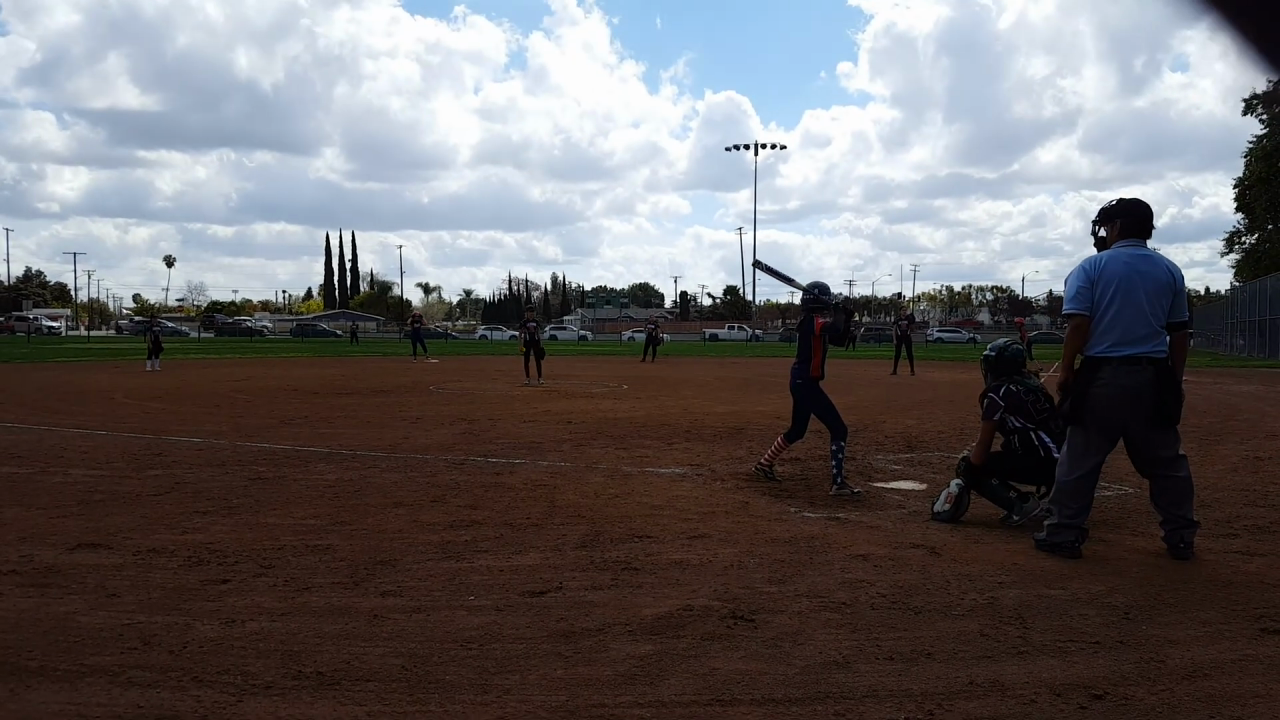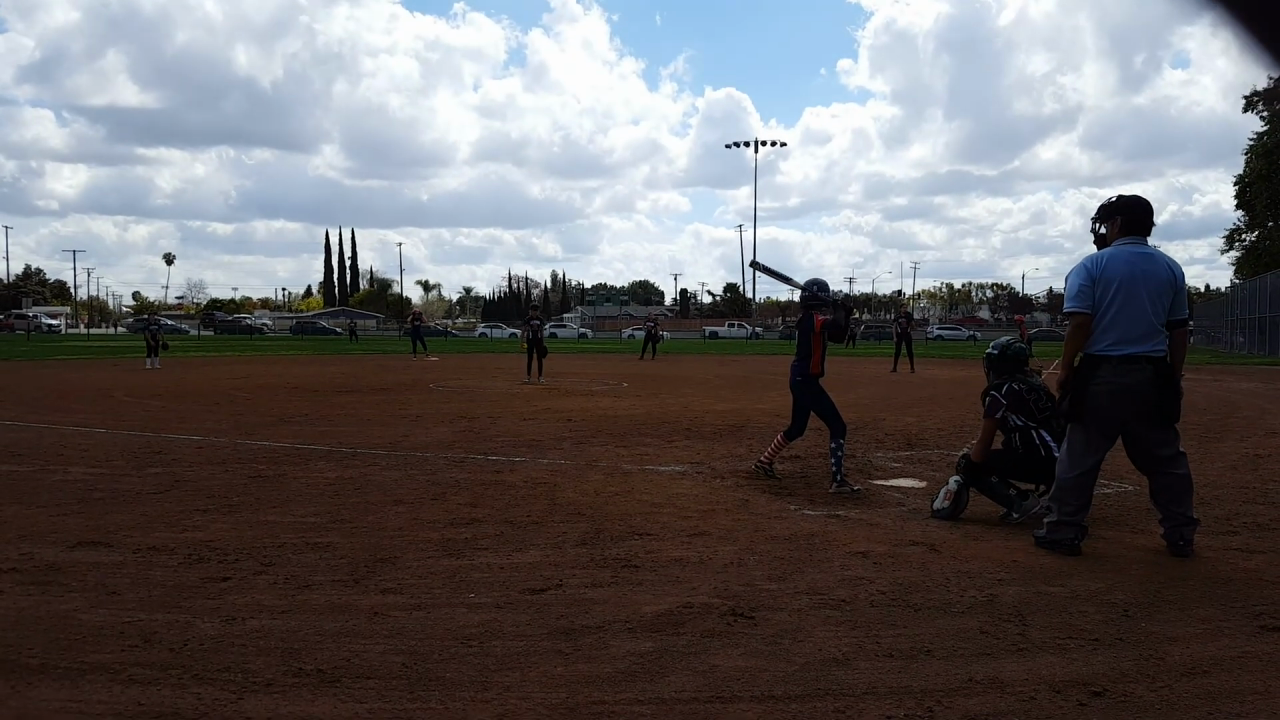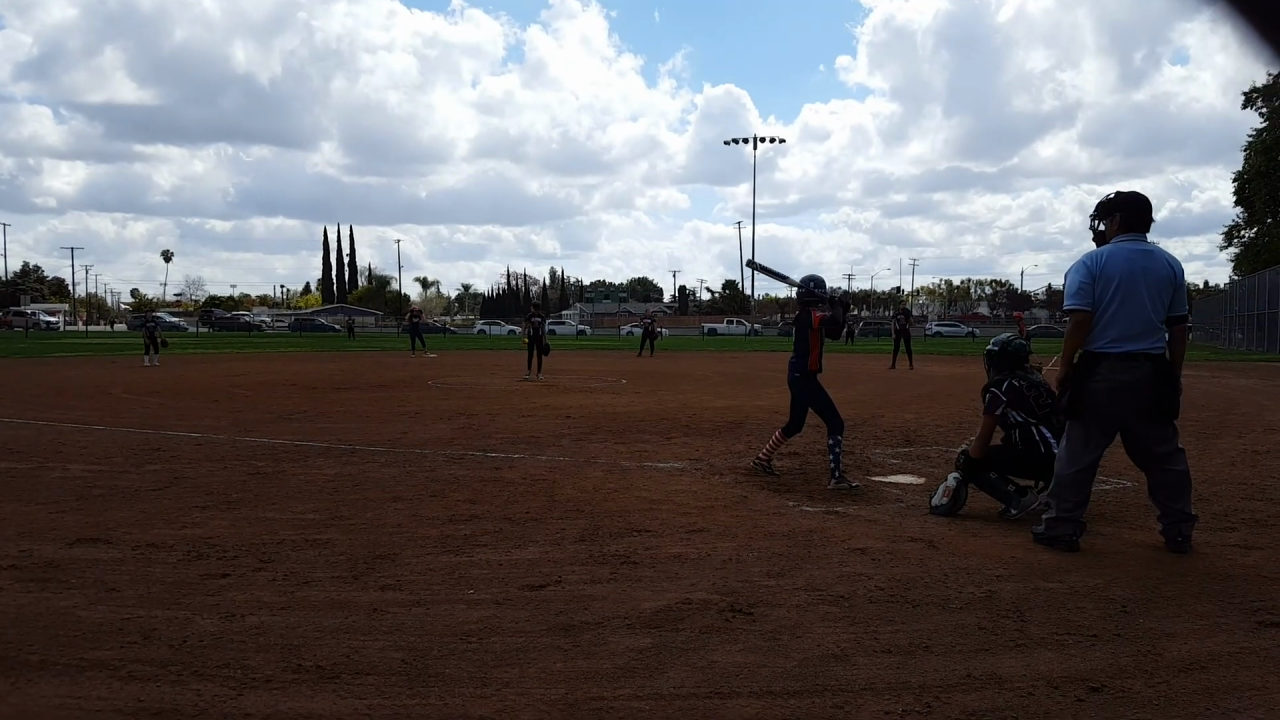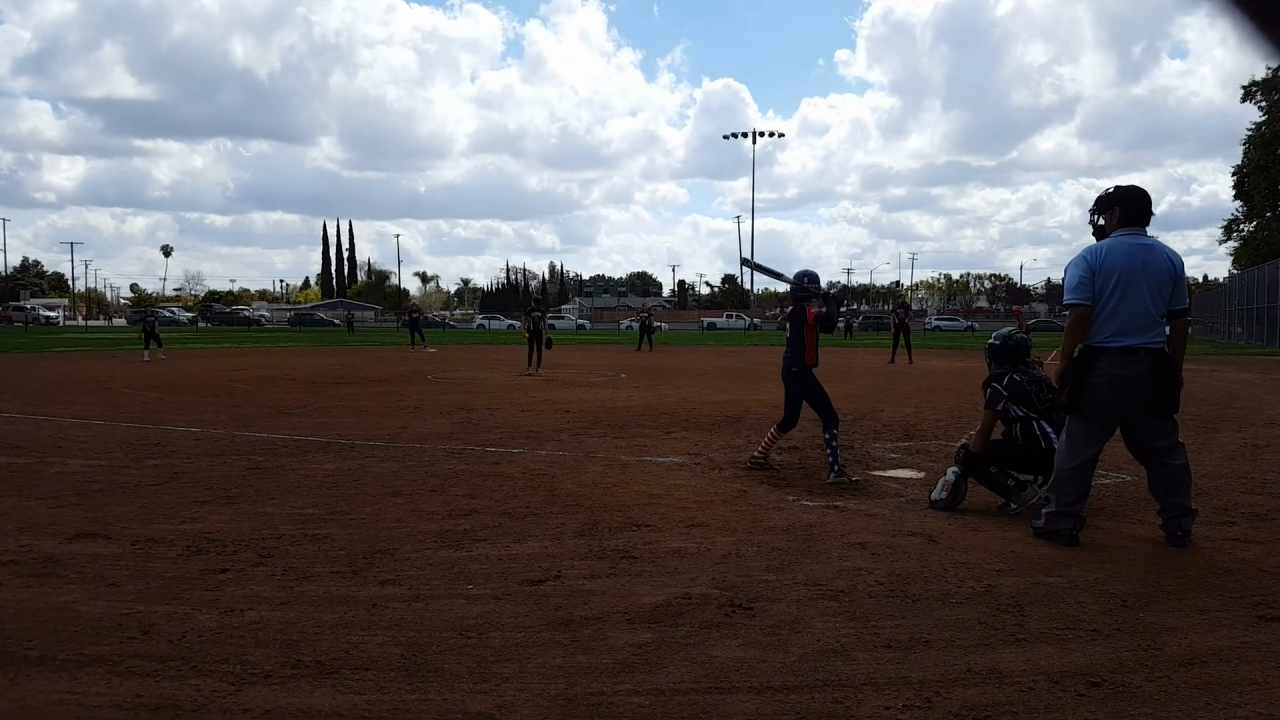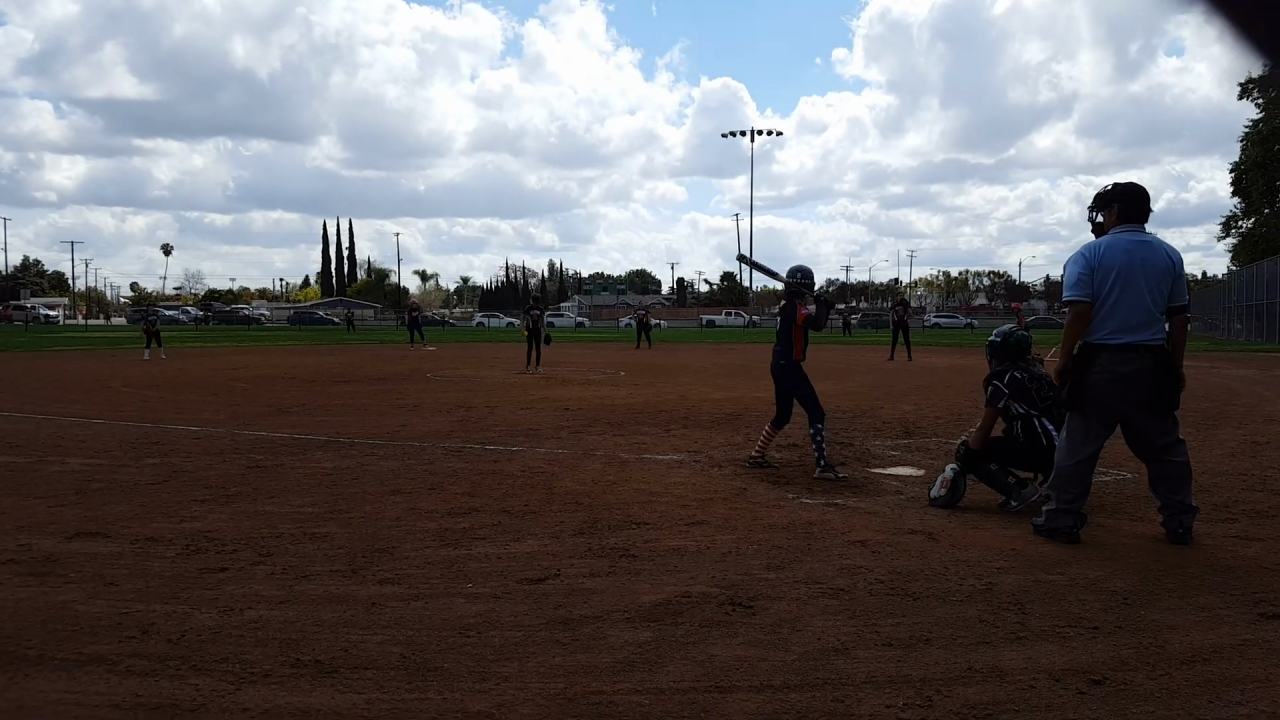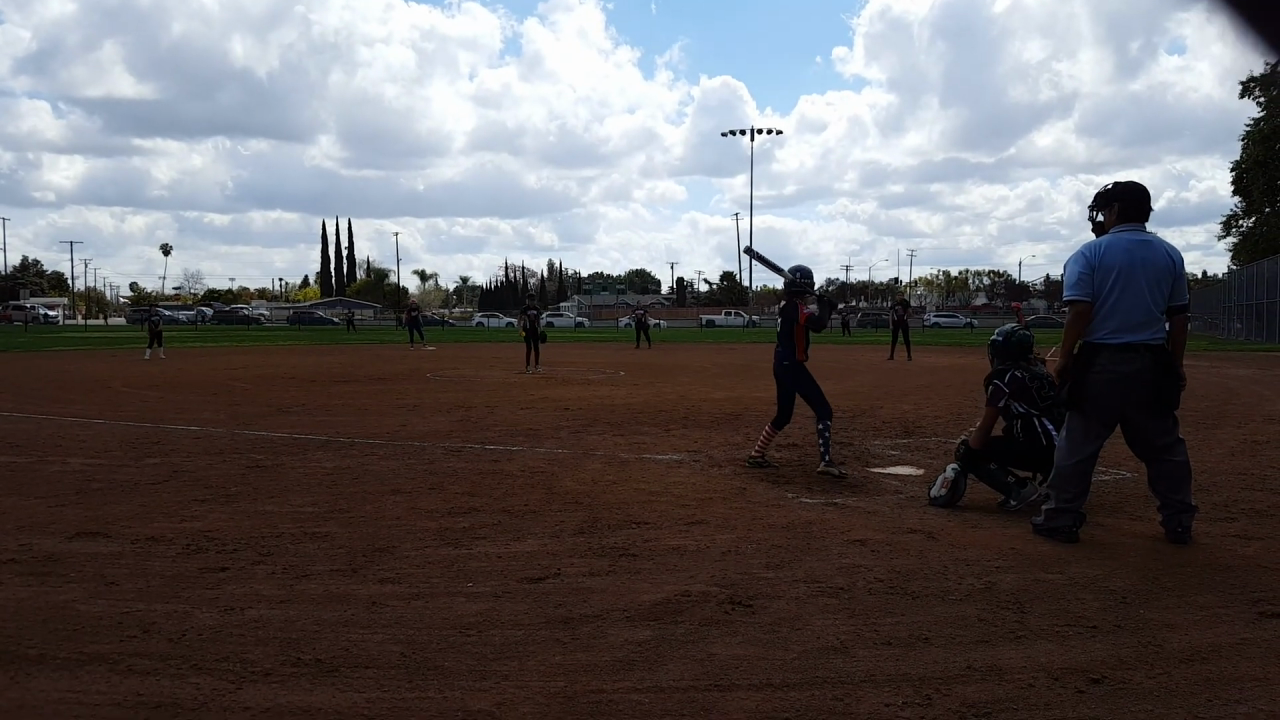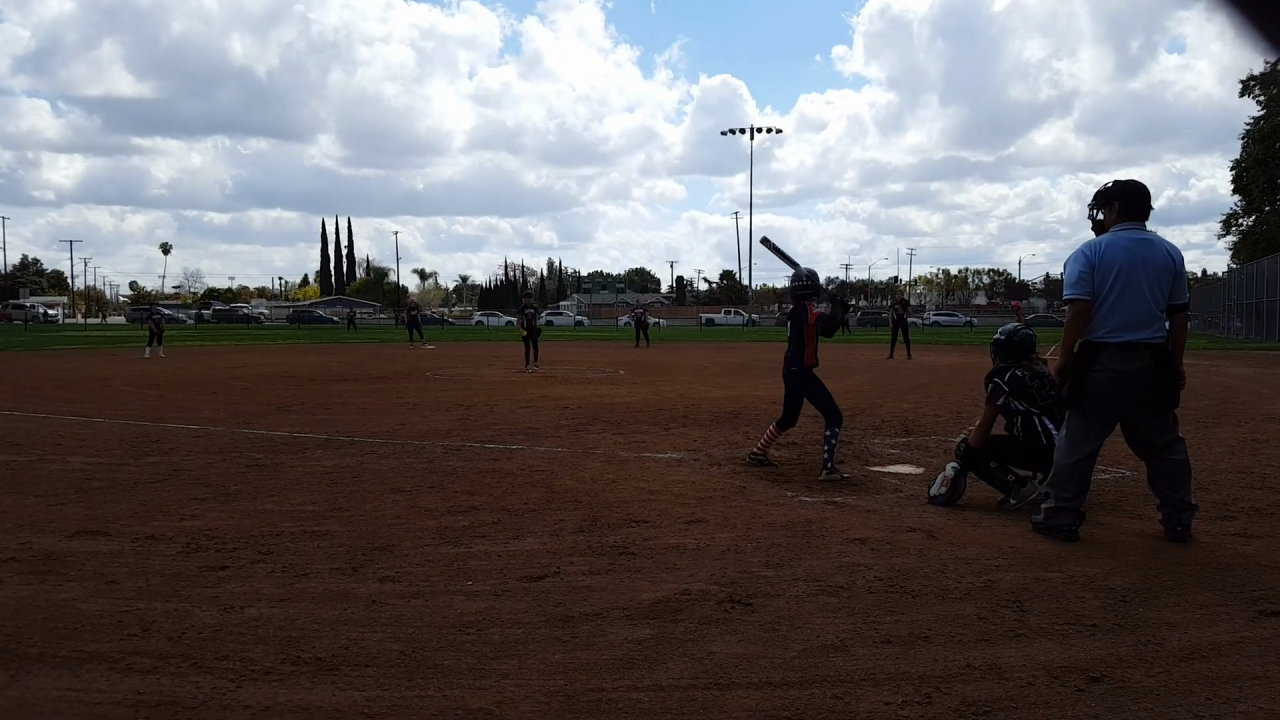
dt=0.2s
person 1, frame 1
left shoulder: (1091, 267)
right shoulder: (1170, 271)
left elbow: (1079, 325)
right elbow: (1179, 333)
left wrist: (1066, 370)
right wrist: (1175, 380)
left hip: (1102, 376)
right hip: (1153, 377)
left knee: (1080, 458)
right knee: (1165, 460)
left ankle: (1064, 534)
right ankle: (1181, 537)
person 1, frame 2
left shoulder: (1093, 265)
right shoulder: (1171, 268)
left elbow: (1080, 323)
right elbow: (1178, 331)
left wrist: (1065, 369)
right wrist: (1173, 378)
left hip: (1101, 375)
right hip: (1152, 376)
left knee: (1079, 456)
right knee: (1165, 458)
left ankle: (1064, 531)
right ankle: (1181, 534)
person 1, frame 3
left shoulder: (1092, 262)
right shoulder: (1170, 265)
left elbow: (1080, 320)
right elbow: (1178, 327)
left wrist: (1065, 367)
right wrist: (1173, 374)
left hip: (1100, 372)
right hip: (1151, 373)
left knee: (1078, 452)
right knee: (1163, 454)
left ankle: (1062, 527)
right ankle: (1179, 531)
person 1, frame 4
left shoulder: (1092, 256)
right shoulder: (1171, 259)
left elbow: (1080, 315)
right elbow: (1179, 321)
left wrist: (1065, 361)
right wrist: (1175, 368)
left hip: (1101, 367)
right hip: (1151, 368)
left knee: (1078, 446)
right knee: (1164, 449)
left ankle: (1062, 522)
right ankle: (1179, 525)
person 1, frame 5
left shoulder: (1091, 253)
right shoulder: (1170, 255)
left elbow: (1079, 312)
right elbow: (1178, 317)
left wrist: (1065, 358)
right wrist: (1176, 365)
left hip: (1100, 363)
right hip: (1151, 364)
left knee: (1078, 443)
right knee: (1164, 445)
left ankle: (1062, 519)
right ankle: (1180, 522)
person 1, frame 6
left shoulder: (1091, 252)
right shoulder: (1170, 255)
left elbow: (1079, 311)
right elbow: (1178, 316)
left wrist: (1065, 358)
right wrist: (1176, 364)
left hip: (1101, 363)
right hip: (1152, 364)
left knee: (1078, 443)
right knee: (1164, 445)
left ankle: (1062, 519)
right ankle: (1179, 522)
person 1, frame 7
left shoulder: (1091, 251)
right shoulder: (1171, 253)
left elbow: (1079, 310)
right elbow: (1179, 315)
left wrist: (1065, 356)
right wrist: (1176, 363)
left hip: (1100, 362)
right hip: (1152, 363)
left knee: (1078, 442)
right knee: (1163, 444)
left ankle: (1061, 517)
right ankle: (1178, 521)
person 2, frame 1
left shoulder: (812, 322)
right shoulder: (813, 321)
left elbow: (840, 340)
right elbow: (835, 329)
left wrist: (846, 320)
right wrist: (839, 314)
left hip: (801, 382)
right hip: (806, 383)
left knee: (796, 431)
right knee: (838, 429)
left ankle: (764, 464)
right ankle: (838, 483)
person 2, frame 2
left shoulder: (811, 319)
right shoulder: (812, 318)
left elbow: (839, 337)
right elbow: (836, 325)
left wrist: (845, 316)
right wrist: (839, 310)
left hip: (801, 379)
right hip: (806, 380)
left knee: (796, 428)
right knee: (837, 427)
left ankle: (764, 462)
right ankle: (838, 481)
person 2, frame 3
left shoulder: (806, 316)
right shoulder: (809, 314)
left elbow: (834, 334)
right elbow: (835, 321)
left wrist: (842, 311)
right wrist: (836, 307)
left hip: (798, 375)
right hip: (804, 377)
left knee: (794, 425)
right knee: (835, 423)
left ankle: (763, 459)
right ankle: (836, 477)
person 2, frame 4
left shoulder: (797, 311)
right shoulder: (804, 310)
left elbow: (827, 328)
right elbow: (829, 321)
left wrist: (833, 306)
right wrist: (830, 304)
left hip: (790, 370)
right hip: (800, 371)
left knee: (789, 420)
right knee: (829, 418)
left ankle: (759, 457)
right ankle: (836, 471)
person 2, frame 5
left shoulder: (788, 305)
right shoulder: (795, 307)
left elbow: (815, 324)
right elbow: (817, 325)
left wrist: (825, 308)
right wrist: (821, 305)
left hip: (780, 365)
right hip: (789, 366)
left knee: (782, 415)
right knee: (815, 413)
left ankle: (757, 455)
right ankle: (822, 465)
person 2, frame 6
left shoulder: (787, 306)
right shoulder: (796, 307)
left elbow: (816, 327)
right elbow: (819, 324)
left wrist: (827, 308)
right wrist: (824, 305)
left hip: (782, 365)
right hip: (792, 366)
left knee: (782, 416)
right knee: (824, 410)
left ankle: (756, 455)
right ankle: (826, 462)
person 2, frame 7
left shoulder: (799, 310)
right shoulder: (805, 309)
left elbow: (828, 332)
right elbow: (832, 322)
left wrist: (840, 311)
right wrist: (836, 305)
left hip: (793, 370)
right hip: (801, 371)
left knee: (788, 419)
right knee: (834, 416)
left ankle: (759, 452)
right ankle: (828, 468)
person 3, frame 1
left shoulder: (998, 392)
right shoulder: (1032, 384)
left elbow: (983, 445)
left wrist: (964, 481)
left hip: (1040, 464)
left knee: (968, 466)
left ankle: (1021, 504)
right ankle: (1052, 490)
person 3, frame 2
left shoulder: (1000, 390)
right shoulder: (1034, 382)
left elbow: (984, 444)
left wrist: (962, 478)
left hip: (1041, 462)
left knee: (969, 463)
left ankle: (1021, 502)
person 3, frame 3
left shoulder: (1000, 387)
right shoulder: (1034, 379)
left elbow: (983, 440)
left wrist: (962, 473)
left hip: (1040, 458)
left knee: (968, 459)
left ankle: (1020, 498)
person 3, frame 4
left shoulder: (1001, 380)
right shoulder: (1035, 373)
left elbow: (984, 434)
left wrist: (961, 468)
left hip: (1040, 453)
left knee: (968, 454)
left ankle: (1020, 492)
person 3, frame 5
left shoulder: (1002, 378)
right shoulder: (1036, 371)
left elbow: (984, 431)
left wrist: (961, 465)
left hip: (1041, 451)
left knee: (968, 451)
left ankle: (1020, 490)
person 3, frame 6
left shoulder: (1002, 377)
right shoulder: (1038, 371)
left elbow: (984, 430)
left wrist: (961, 465)
left hip: (1039, 450)
left knee: (967, 450)
left ankle: (1019, 489)
person 3, frame 7
left shoulder: (1003, 376)
right shoulder: (1039, 370)
left elbow: (984, 427)
left wrist: (961, 464)
left hip: (1039, 449)
left knee: (967, 448)
left ankle: (1019, 488)
